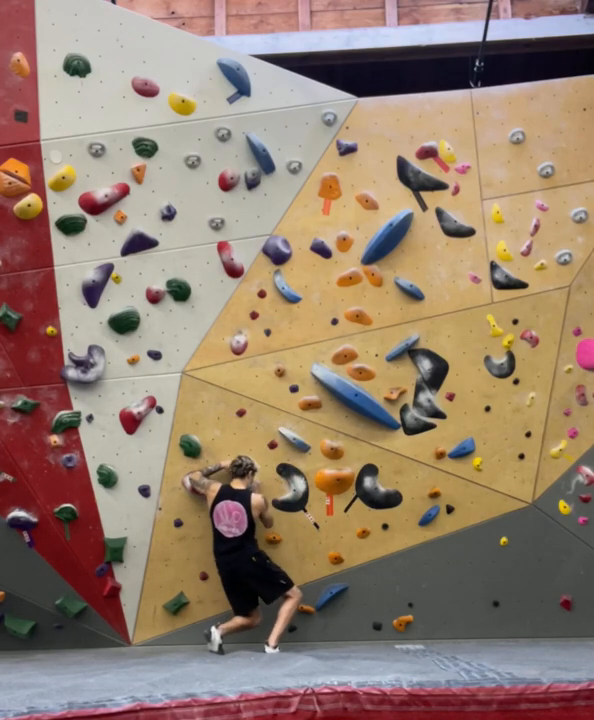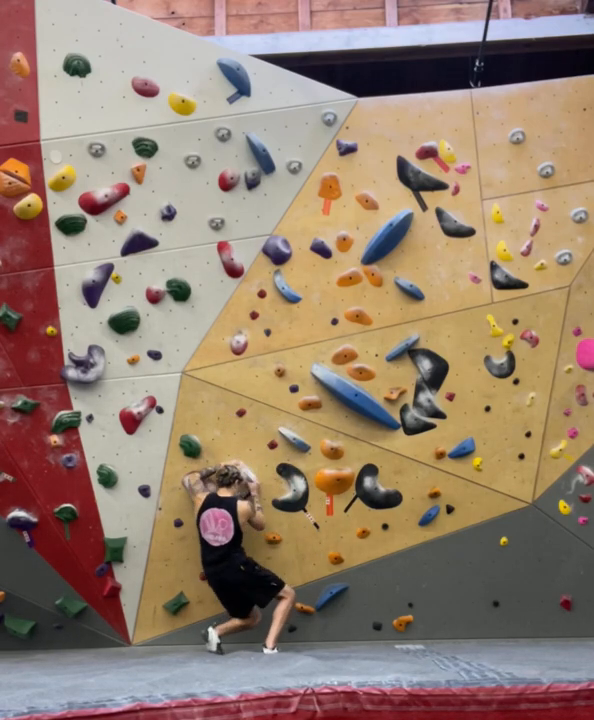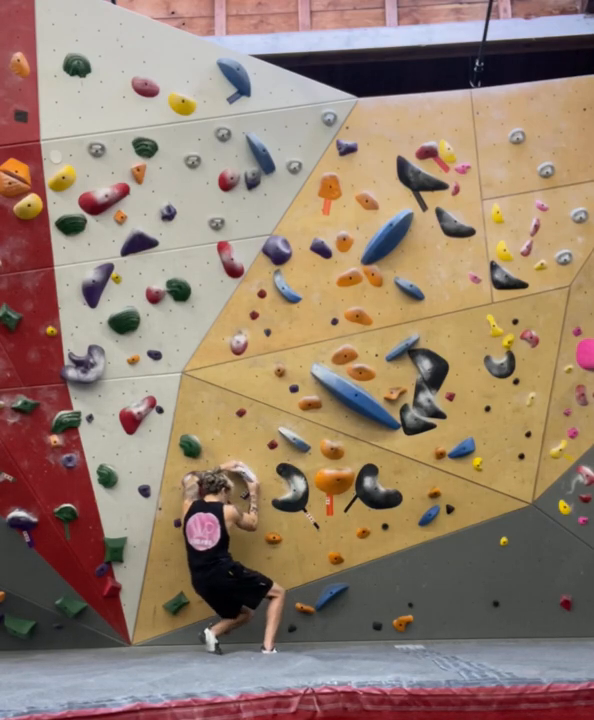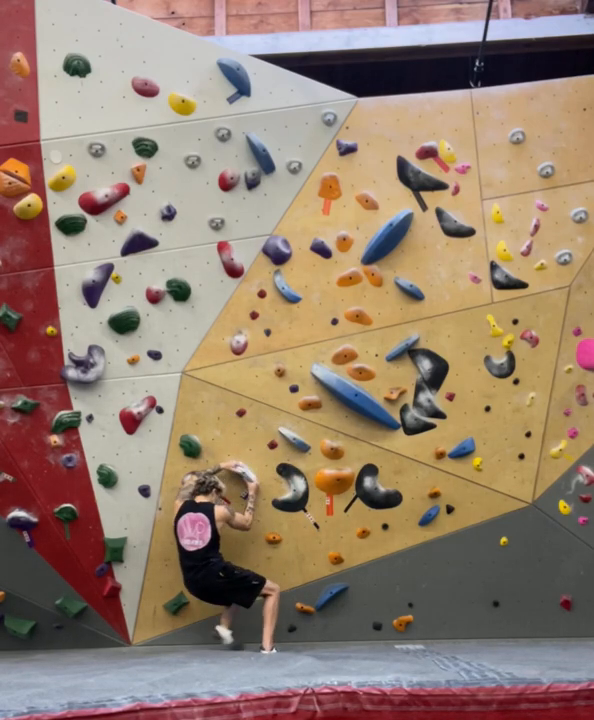
dt=0.2s
person 1, frame 1
left shoulder: (213, 490)
right shoulder: (256, 499)
left elbow: (193, 477)
right elbow: (268, 523)
left wrist: (220, 465)
left hip: (224, 564)
right hip: (249, 559)
left knee: (251, 617)
right knee: (294, 595)
left ankle: (218, 631)
right ankle: (272, 644)
person 1, frame 2
left shoulder: (201, 499)
right shoulder: (243, 506)
left elbow: (192, 478)
right elbow: (260, 524)
left wrist: (220, 467)
right wrist: (254, 494)
left hip: (213, 574)
right hip: (236, 568)
left knee: (251, 618)
right knee: (287, 594)
left ankle: (215, 632)
right ankle: (270, 646)
person 1, frame 3
left shoulder: (188, 505)
right shoulder: (229, 511)
left elbow: (191, 479)
right elbow: (253, 524)
left wrist: (221, 469)
right wrist: (253, 493)
left hip: (201, 582)
right hip: (223, 573)
left knee: (245, 614)
right knee: (278, 593)
left ankle: (212, 632)
right ankle: (268, 647)
person 1, frame 4
left shoulder: (180, 505)
right shoulder: (220, 511)
left elbow: (192, 480)
right elbow: (247, 523)
left wrist: (220, 467)
right wrist: (252, 494)
left hip: (193, 582)
right hip: (213, 574)
left knee: (240, 580)
right knee: (273, 590)
left ankle: (224, 627)
right ankle: (268, 647)
